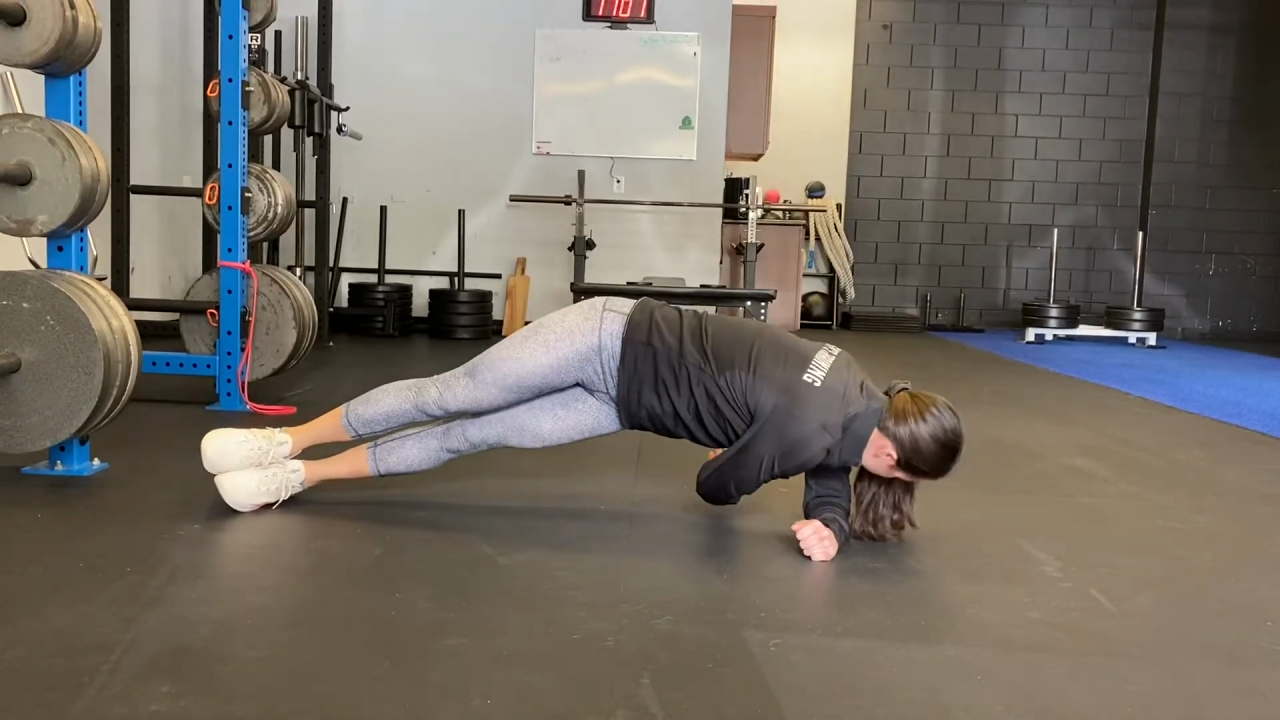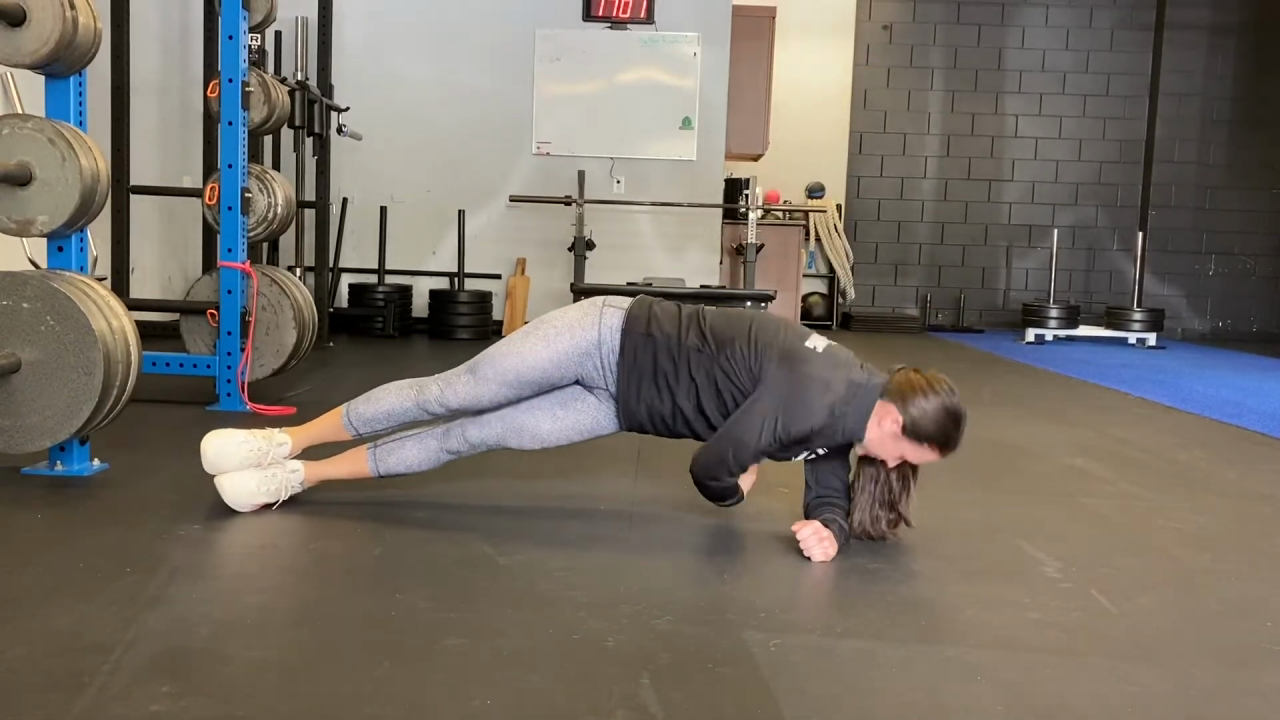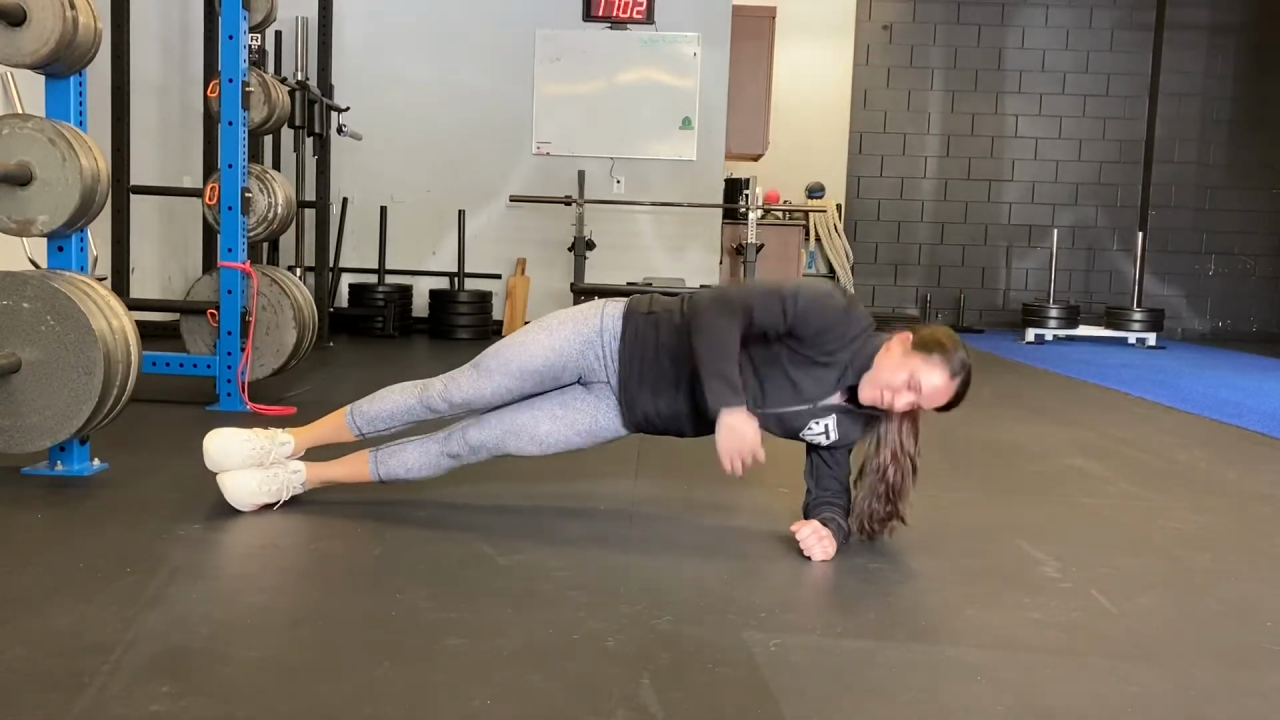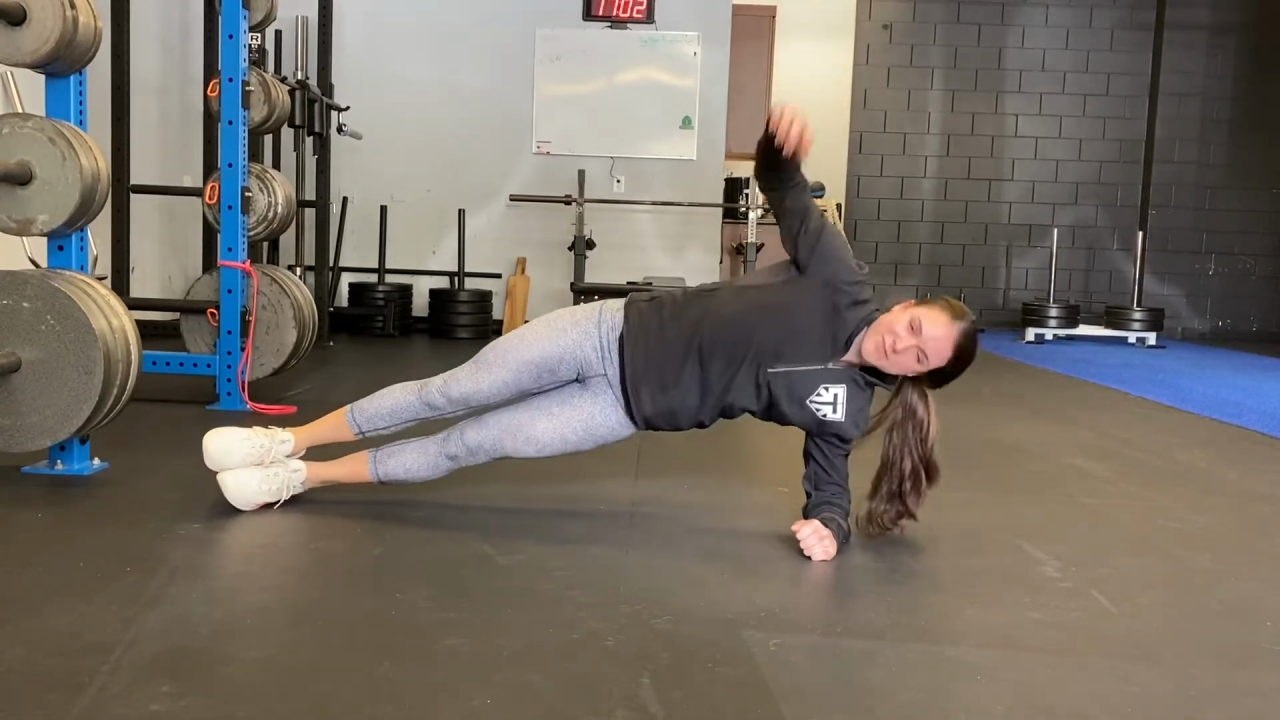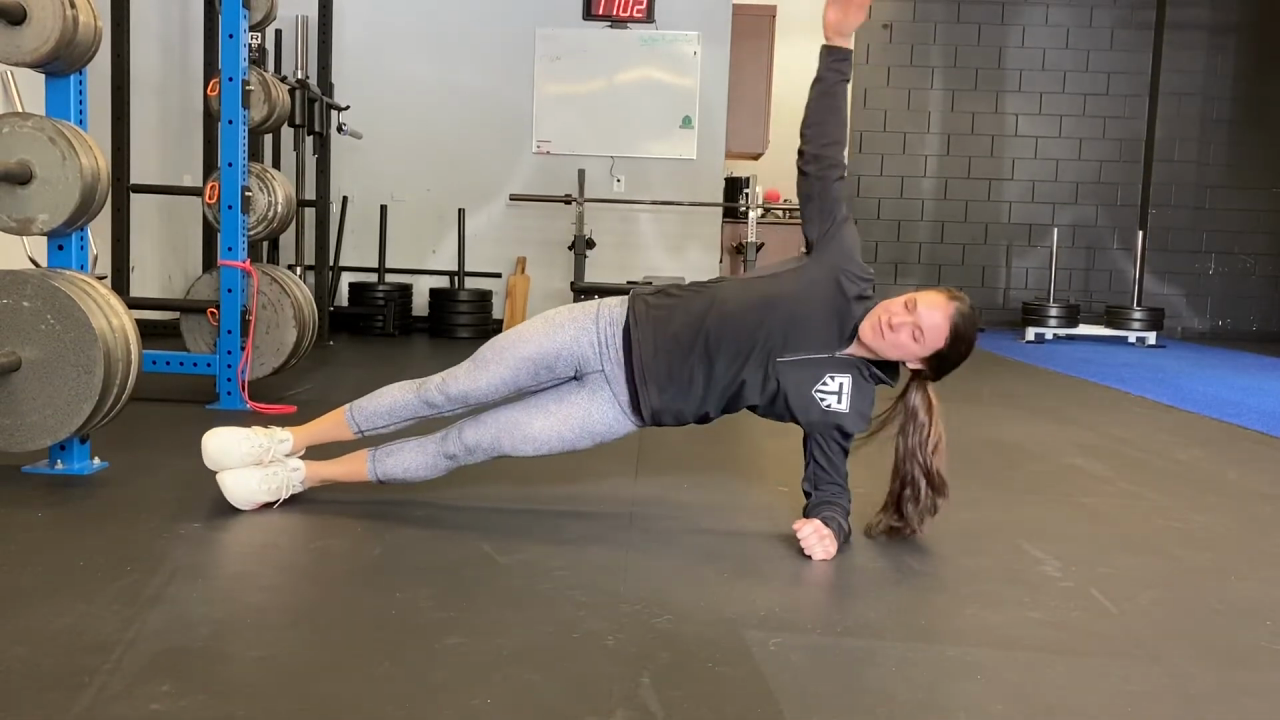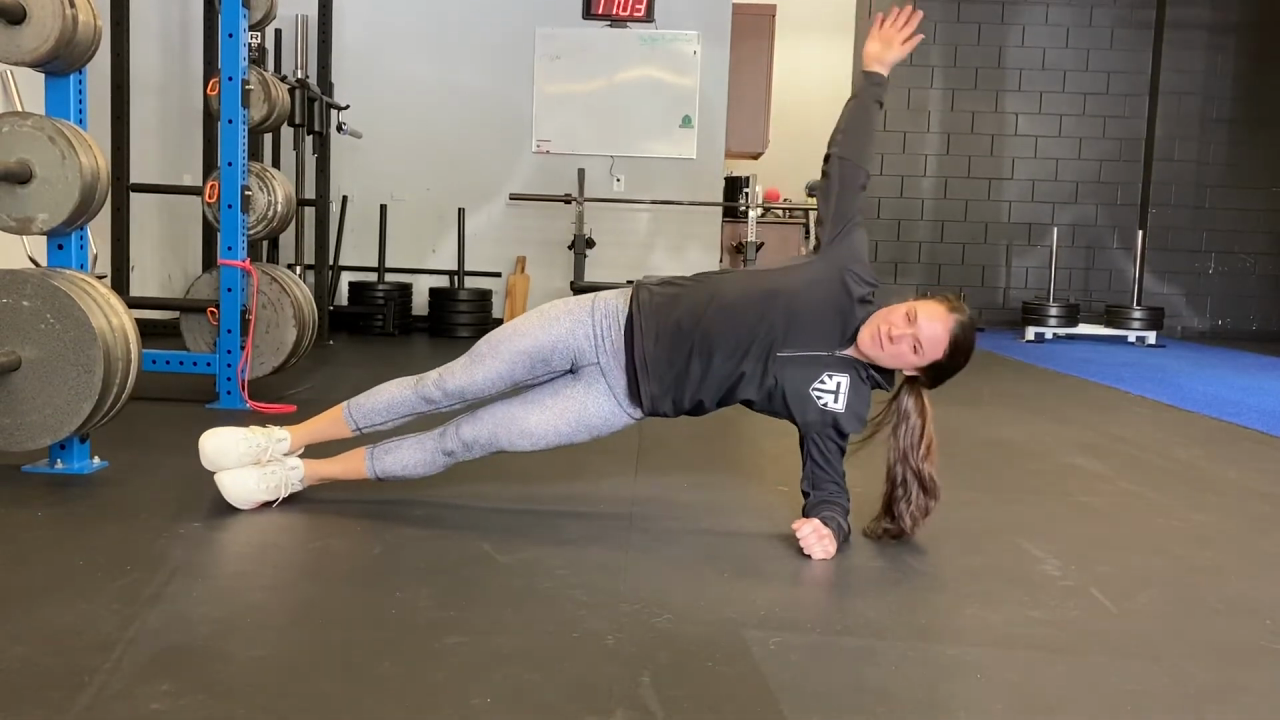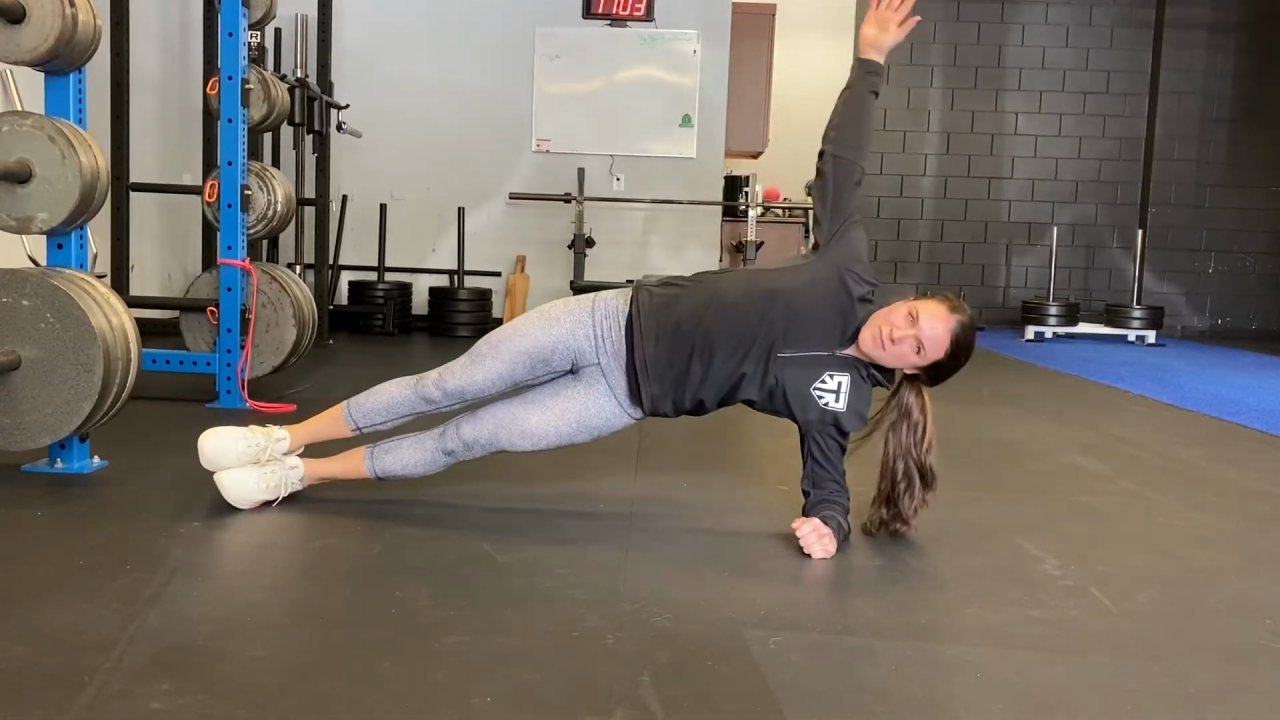
dt=0.3s
person 1, frame 1
left shoulder: (855, 403)
right shoulder: (812, 424)
left elbow: (829, 483)
right elbow: (716, 484)
left wrist: (827, 526)
right wrist: (732, 472)
left hip: (617, 405)
right hip: (613, 342)
left knee: (468, 436)
right knee: (449, 396)
left ankle: (300, 475)
right ankle: (287, 439)
person 1, frame 2
left shoulder: (847, 416)
right shoulder: (819, 393)
left elbow: (827, 480)
right elbow: (711, 470)
left wrist: (825, 525)
right wrist: (735, 490)
left hip: (619, 406)
right hip: (612, 338)
left knee: (468, 437)
right knee: (448, 395)
left ankle: (300, 476)
right ankle: (286, 438)
person 1, frame 3
left shoulder: (846, 425)
right shoulder: (841, 321)
left elbow: (829, 479)
right elbow: (717, 305)
left wrist: (823, 525)
right wrist: (729, 407)
left hip: (630, 414)
right hip: (615, 339)
left knee: (469, 450)
right knee: (446, 395)
left ankle: (301, 487)
right ankle: (286, 444)
person 1, frame 4
left shoulder: (843, 405)
right shoulder: (842, 285)
left elbow: (827, 480)
right elbow: (775, 181)
left wrist: (825, 523)
right wrist: (784, 141)
left hip: (630, 405)
right hip: (615, 330)
left knee: (466, 446)
right knee: (445, 397)
left ankle: (299, 479)
right ankle: (287, 443)
person 1, frame 5
left shoulder: (845, 401)
right shoulder: (846, 275)
left elbow: (827, 476)
right elbow: (821, 162)
left wrist: (826, 524)
left hip: (628, 403)
right hip: (614, 328)
left knee: (468, 445)
right knee: (445, 395)
left ankle: (296, 479)
right ankle: (281, 442)
person 1, frame 6
left shoulder: (841, 401)
right shoulder: (849, 280)
left elbow: (825, 475)
right elbow: (844, 168)
left wrist: (826, 523)
right wrist: (873, 72)
left hip: (626, 393)
right hip: (613, 320)
left knee: (465, 439)
right knee: (445, 388)
left ankle: (297, 477)
right ankle: (285, 439)
person 1, frame 7
left shoulder: (841, 399)
right shoulder: (849, 276)
left elbow: (825, 473)
right elbow: (841, 160)
left wrist: (826, 523)
left hip: (629, 395)
right hip: (614, 320)
left knee: (465, 440)
right knee: (443, 389)
left ankle: (296, 477)
right ankle: (280, 439)
